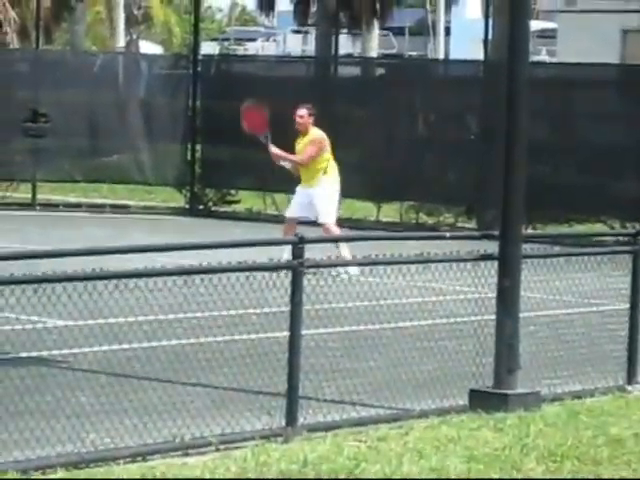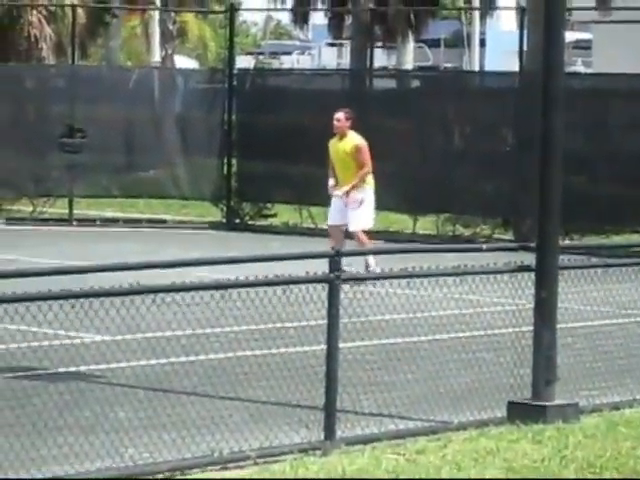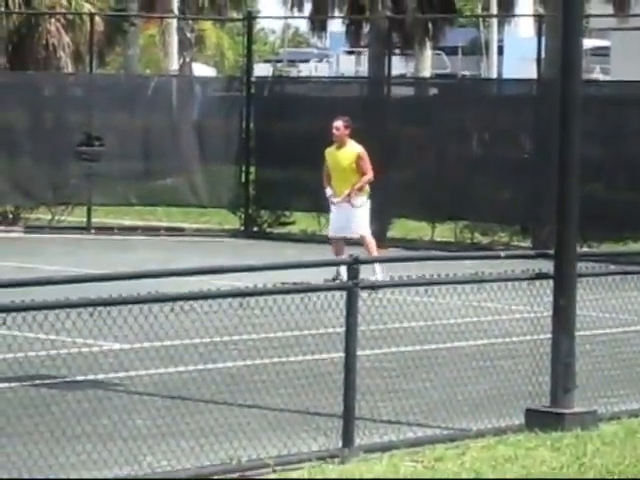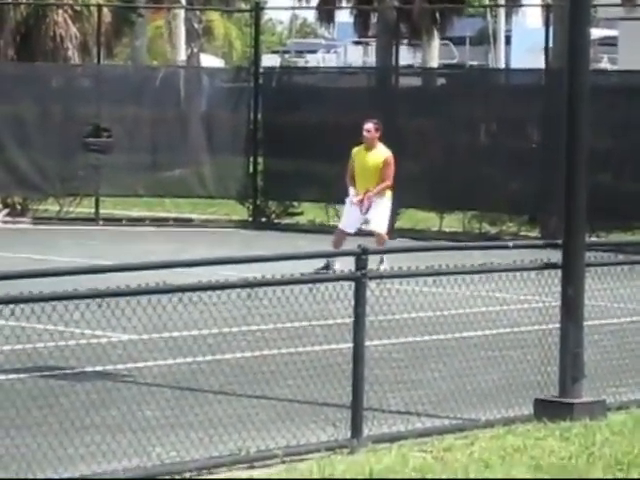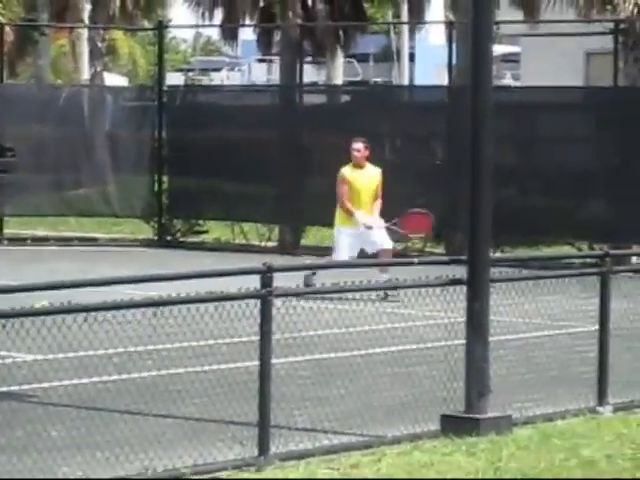
dt=0.5s
person 1, frame 1
left shoulder: (318, 137)
right shoulder: (299, 140)
left elbow: (303, 161)
right elbow: (297, 167)
left wrist: (279, 153)
right wrist: (282, 161)
left hip: (326, 184)
right hip: (307, 185)
left knee: (327, 223)
right knee: (290, 219)
left ankle: (347, 260)
person 1, frame 2
left shoulder: (358, 142)
right shoulder: (332, 143)
left elbow: (367, 169)
left wrist: (350, 187)
right wrist: (331, 181)
left hip: (360, 190)
right hip: (341, 191)
left knee: (357, 230)
right knee: (334, 227)
left ankle: (371, 266)
person 1, frame 3
left shoulder: (357, 151)
right shoulder: (329, 152)
left elbow: (369, 175)
right elbow: (326, 175)
left wrist: (355, 190)
right wrist: (328, 189)
left hip: (356, 199)
right hip: (338, 199)
left knee: (363, 233)
right knee: (335, 237)
left ankle: (377, 271)
right ankle: (341, 274)
person 1, frame 4
left shoulder: (386, 155)
right shoulder: (356, 152)
left elbow: (388, 182)
right elbow: (350, 175)
left wrist: (369, 195)
right wrist: (352, 192)
left hip: (379, 198)
right hip: (357, 198)
left knee: (378, 231)
right knee: (341, 230)
left ankle: (383, 263)
right ankle: (330, 263)
person 1, frame 5
left shoulder: (376, 172)
right shoulder: (345, 174)
left elbow: (378, 199)
right elbow: (343, 202)
left wrist: (375, 217)
right wrist: (359, 217)
left hip: (369, 220)
right hip: (347, 222)
left knee: (386, 249)
right knee: (339, 258)
right ankle: (311, 275)
